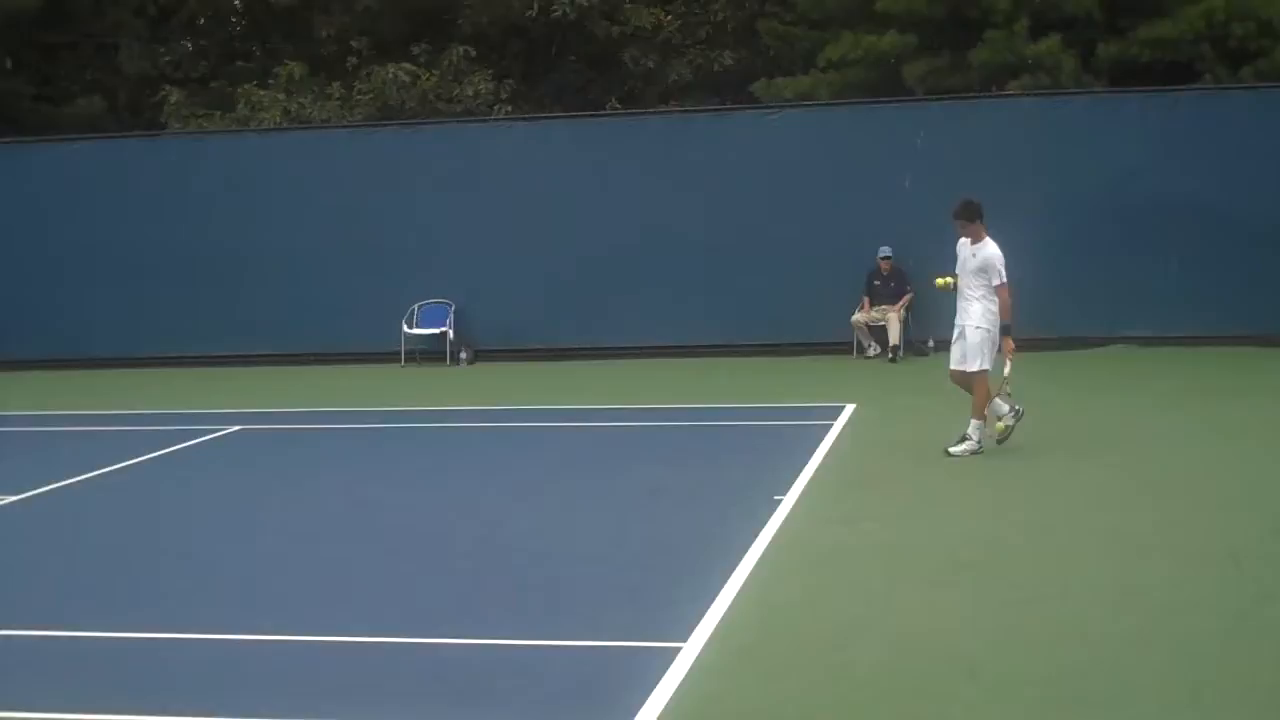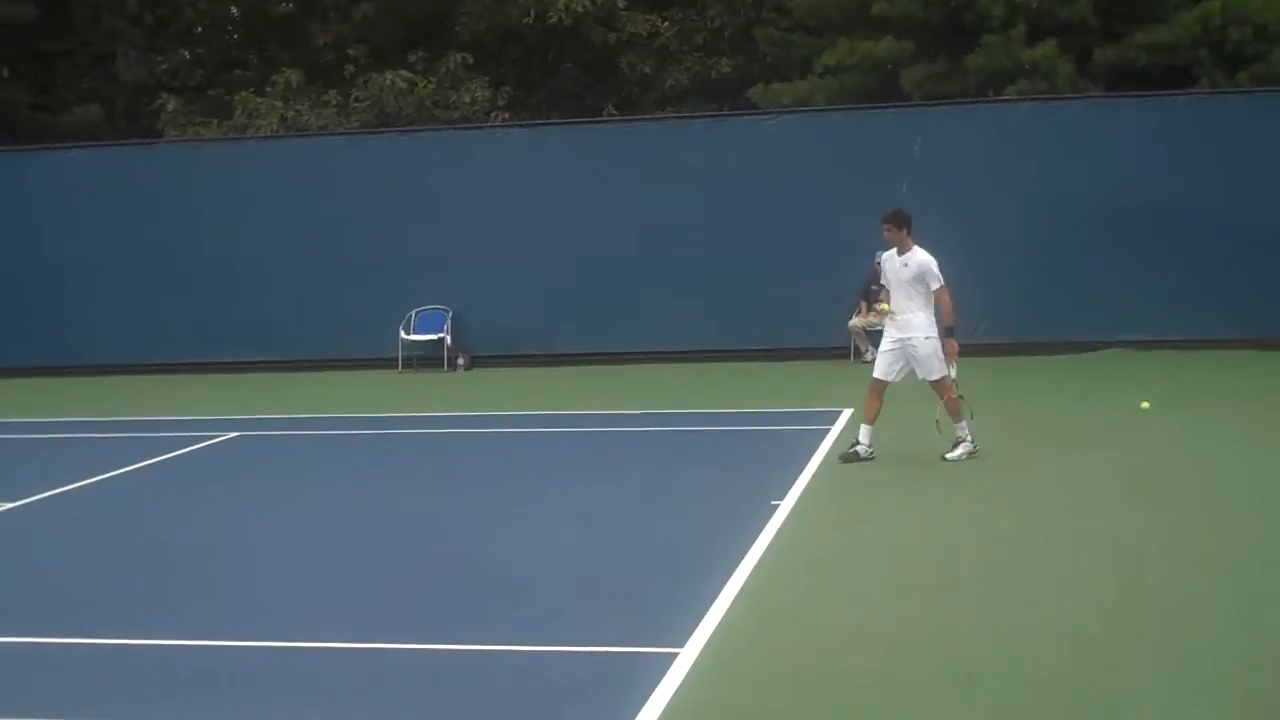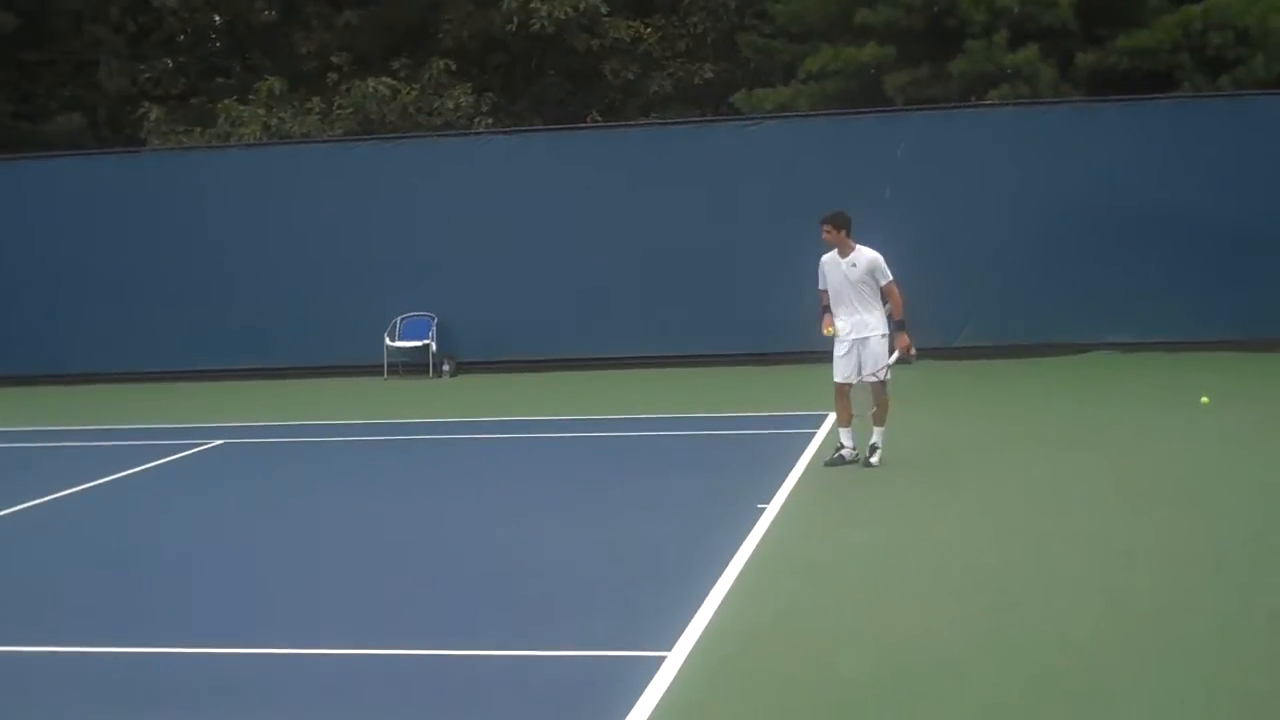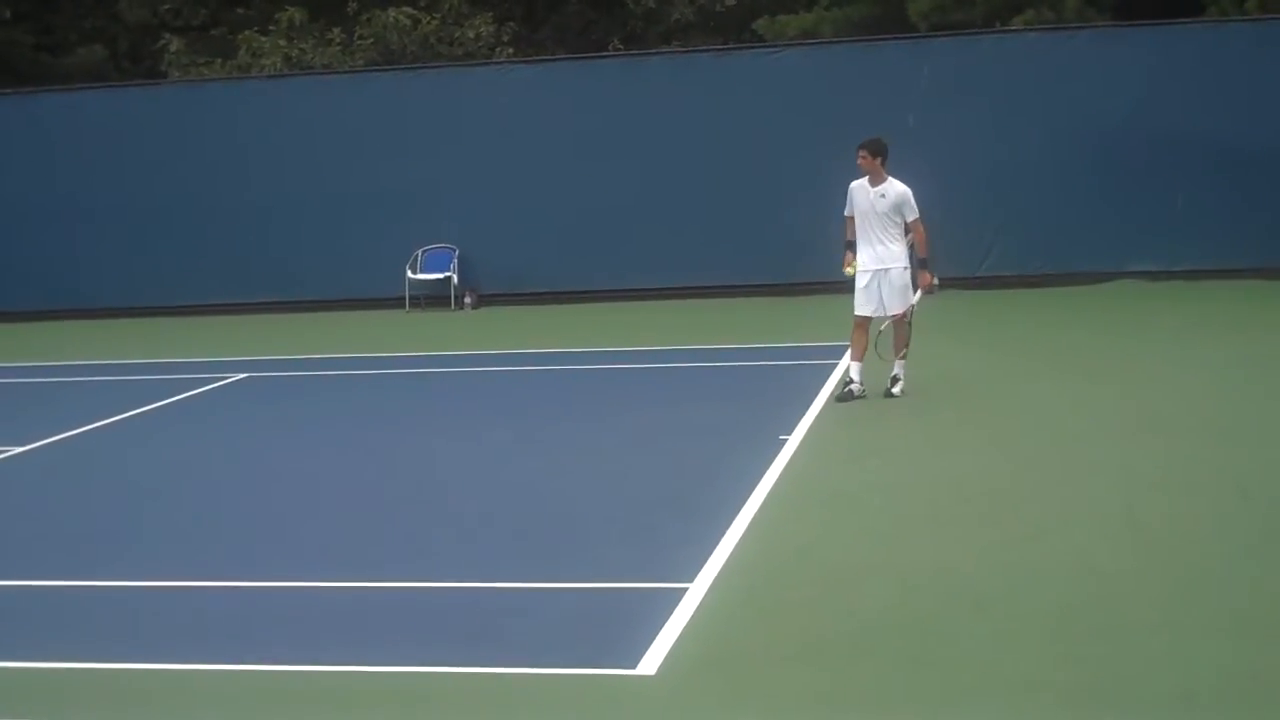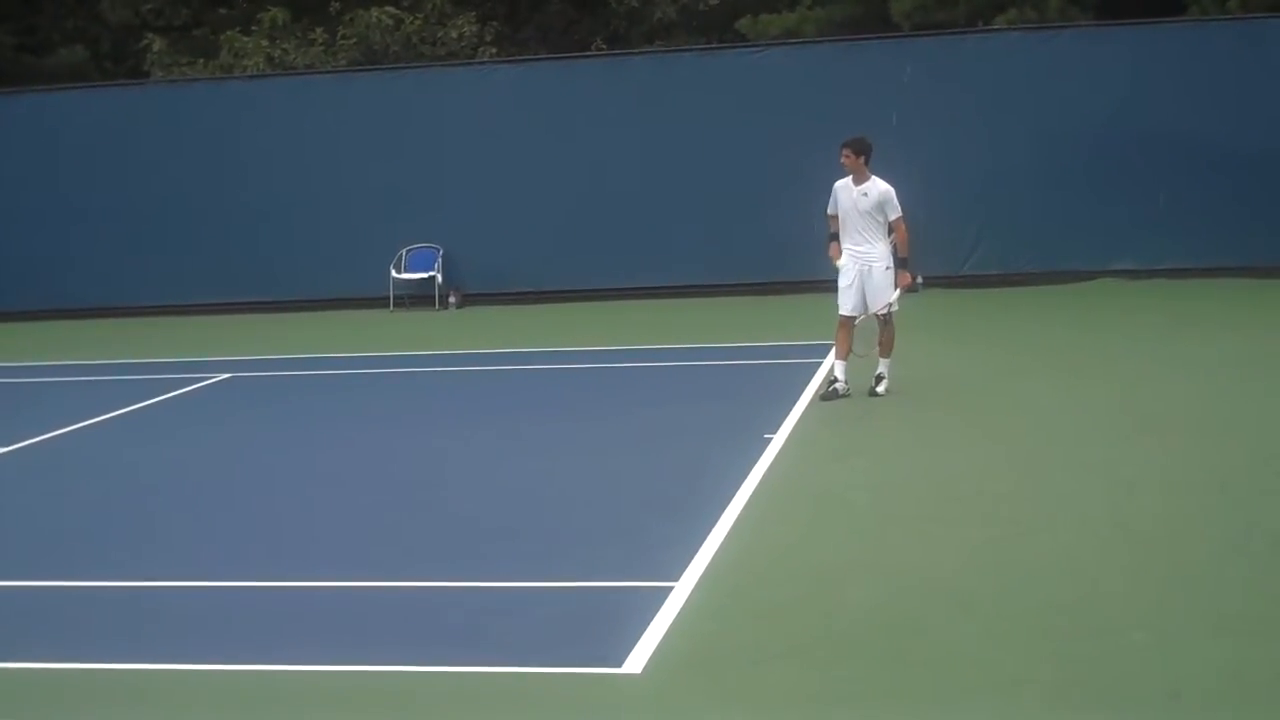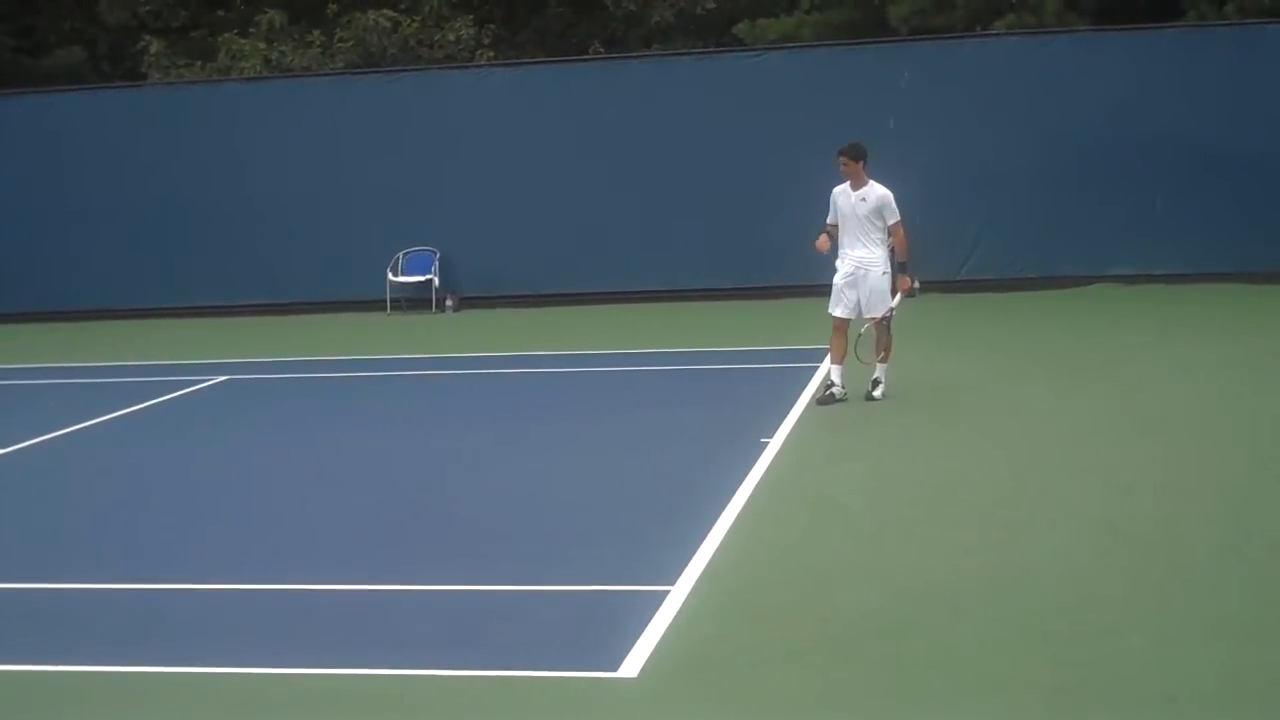
dt=0.5s
person 1, frame 1
left shoulder: (991, 253)
right shoulder: (962, 244)
left elbow: (1003, 295)
left wrist: (1007, 335)
right wrist: (951, 283)
left hip: (981, 323)
right hip: (963, 321)
left knee: (979, 376)
right knee: (958, 376)
left ankle: (974, 436)
right ankle: (1008, 411)
person 1, frame 2
left shoulder: (924, 260)
right shoulder: (887, 259)
left elbow: (943, 299)
left wrist: (949, 337)
right wrist: (883, 305)
left hip: (922, 335)
right hip: (894, 335)
left knee: (941, 385)
right knee: (876, 385)
left ankle: (966, 439)
right ankle: (864, 445)
person 1, frame 3
left shoulder: (871, 258)
right shoulder: (825, 262)
left elbow: (893, 293)
left wrist: (900, 331)
right wrist: (827, 316)
left hip: (874, 332)
right hip: (844, 335)
left knee: (878, 386)
right knee: (840, 389)
left ankle: (876, 444)
right ankle: (848, 447)
person 1, frame 4
left shoulder: (901, 192)
right shoulder: (855, 188)
left elbow: (917, 230)
left wrist: (923, 268)
right wrist: (849, 249)
left hip: (895, 265)
right hip: (865, 266)
left knee: (899, 320)
right knee: (860, 322)
left ankle: (898, 376)
right ankle: (855, 381)
person 1, frame 5
left shoulder: (883, 190)
right shoulder: (839, 188)
left elbow: (899, 229)
left wrist: (903, 268)
right wrist: (834, 241)
left hip: (878, 264)
right hip: (849, 264)
left knee: (885, 319)
right knee: (844, 320)
left ankle: (882, 374)
right ankle: (839, 379)
person 1, frame 6
left shoulder: (882, 195)
right shoulder: (837, 193)
left elbow: (897, 234)
left wrist: (903, 272)
right wrist: (825, 236)
left hip: (875, 269)
right hip: (846, 268)
left knee: (881, 323)
right knee: (839, 324)
left ankle: (879, 379)
right ankle: (836, 383)
